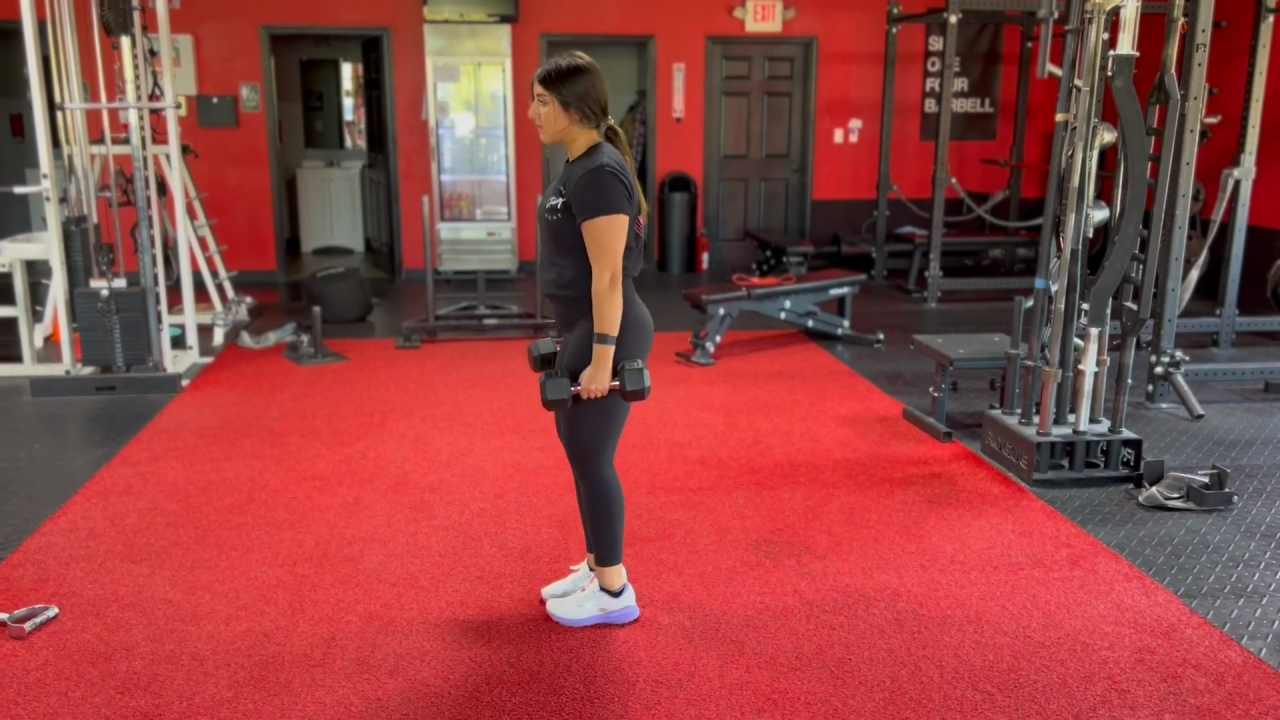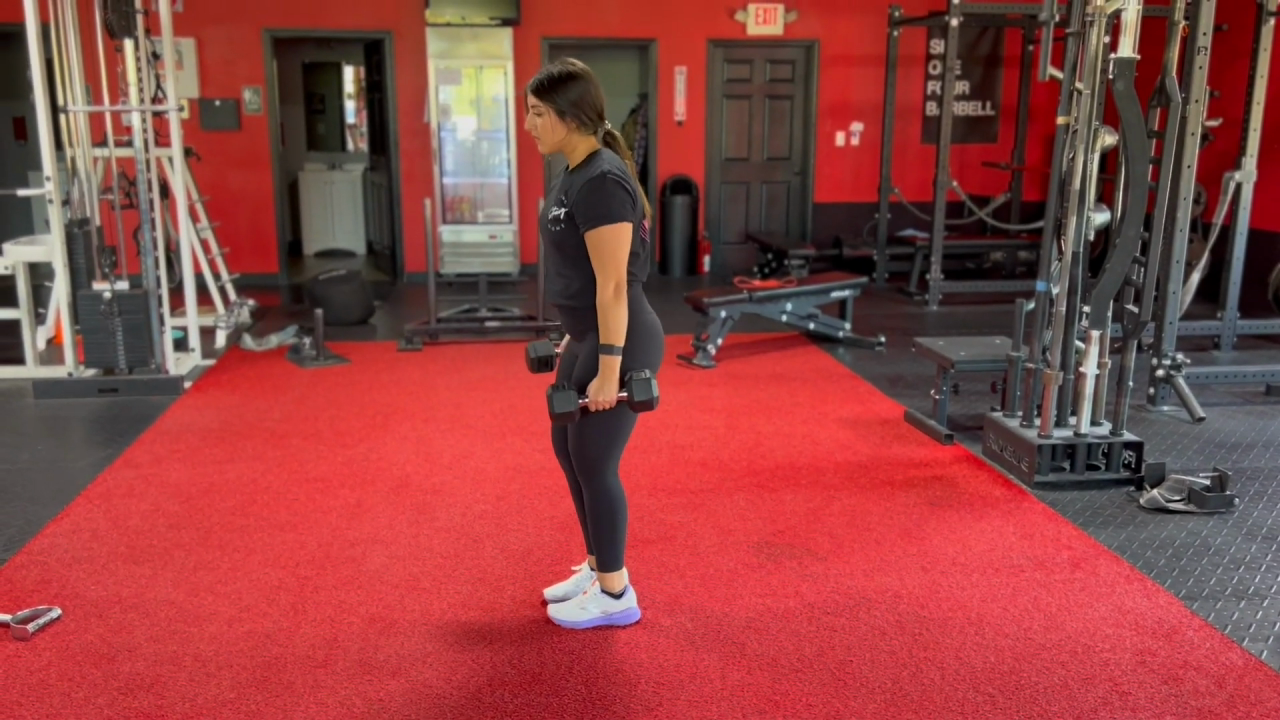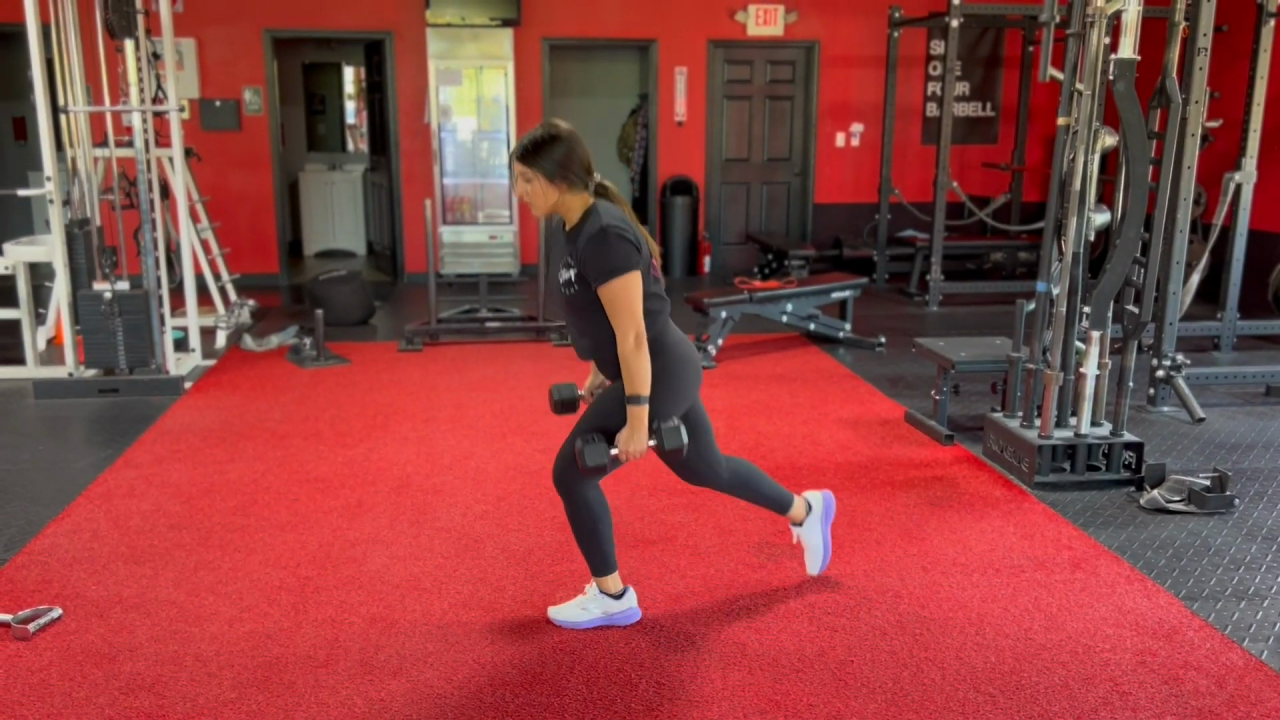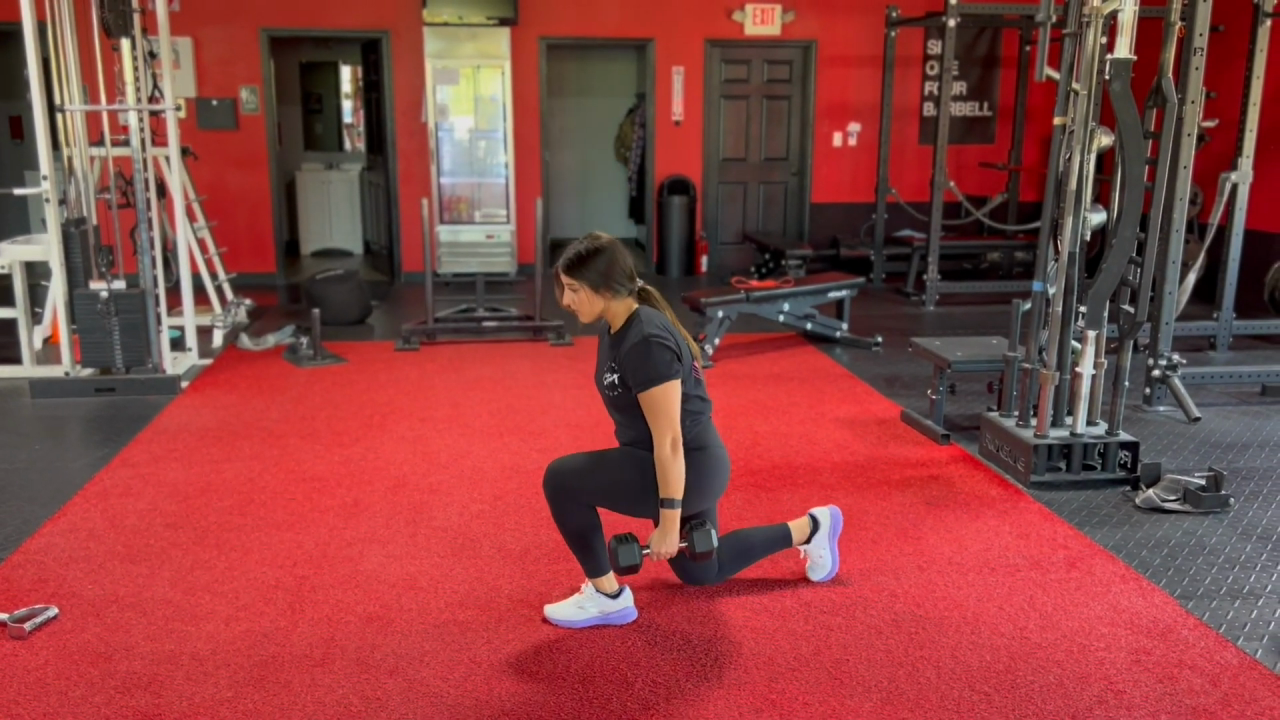
dt=0.5s
person 1, frame 1
left shoulder: (600, 174)
right shoulder: (581, 166)
left elbow: (608, 276)
left wrist: (602, 359)
left hip: (607, 333)
right hip: (584, 330)
left knee: (590, 460)
right knee: (580, 453)
left ankle: (614, 593)
right ankle: (598, 568)
person 1, frame 2
left shoulder: (601, 182)
right shoulder: (578, 173)
left elbow: (614, 285)
left wrist: (609, 371)
right wrist: (574, 338)
left hip: (618, 342)
right hip: (591, 337)
left knee: (593, 464)
right knee: (569, 452)
left ankle: (615, 595)
right ankle: (599, 568)
person 1, frame 3
left shoulder: (602, 235)
right shoulder: (580, 225)
left elbow: (633, 335)
left wrist: (636, 419)
right wrist: (599, 372)
left hip: (657, 373)
right hip: (668, 366)
left knee: (573, 474)
right knee: (701, 467)
left ankle: (612, 598)
right ankle: (808, 509)
person 1, frame 4
left shoulder: (645, 343)
right shoulder: (618, 326)
left elbow: (669, 441)
left wrist: (668, 522)
right wrist: (630, 472)
left hip: (691, 469)
right hip: (688, 465)
left knee: (562, 480)
right knee: (699, 569)
left ankle: (607, 596)
right ankle: (813, 527)
